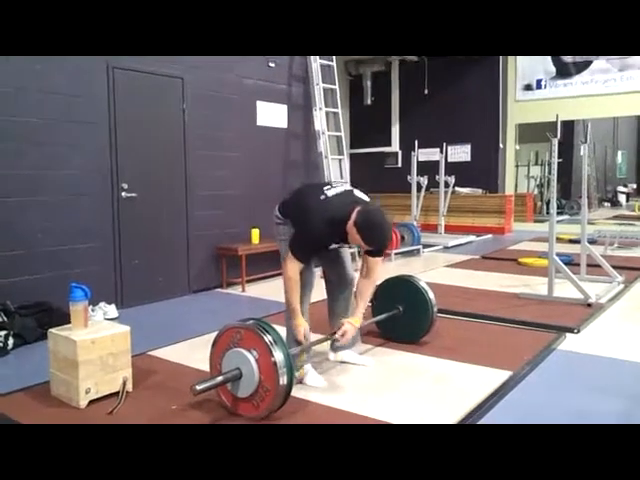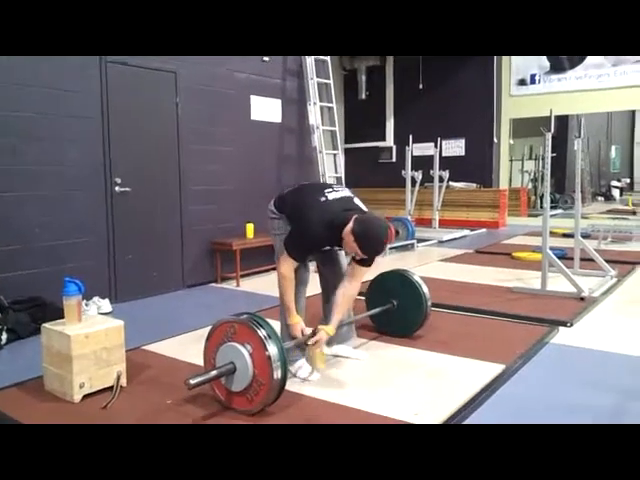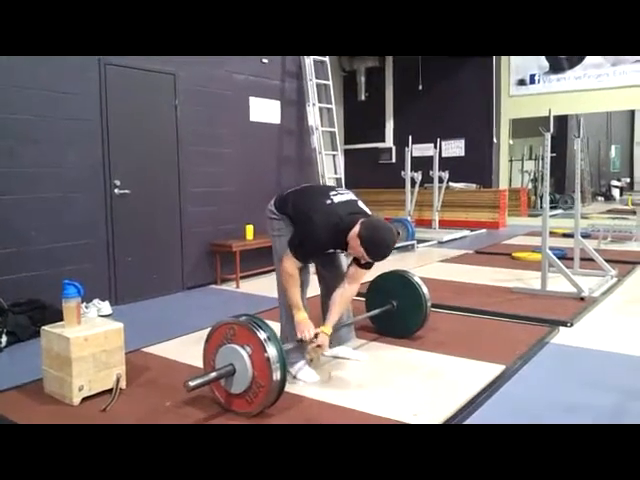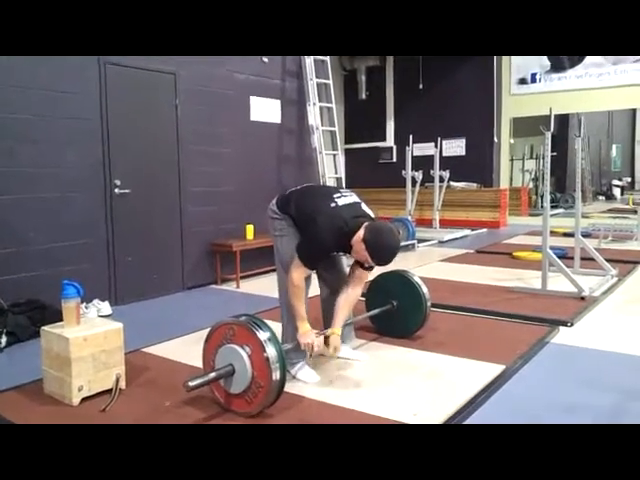
dt=0.3s
person 1, frame 1
left shoulder: (374, 226)
right shoulder: (317, 225)
left elbow: (370, 275)
right elbow: (291, 270)
left wrist: (355, 320)
right wrist: (297, 319)
right hip: (292, 221)
left knee: (345, 280)
right knee: (303, 285)
left ankle: (341, 348)
right ankle: (299, 362)
person 1, frame 2
left shoulder: (368, 232)
right shoulder: (314, 226)
left elbow: (352, 282)
right elbow: (285, 269)
left wrist: (329, 328)
right wrist: (292, 318)
right hip: (285, 216)
left knee: (337, 276)
right knee: (297, 280)
left ankle: (338, 341)
right ankle: (294, 356)
person 1, frame 3
left shoulder: (371, 237)
right shoulder: (320, 229)
left elbow: (349, 284)
right elbow: (288, 267)
left wrist: (327, 329)
right wrist: (300, 315)
right hip: (285, 217)
left knee: (336, 278)
right knee: (296, 282)
left ankle: (338, 342)
right ankle: (294, 358)
person 1, frame 4
left shoulder: (373, 238)
right shoulder: (326, 232)
left elbow: (354, 286)
right elbow: (296, 277)
left wrist: (336, 331)
right wrist: (304, 327)
left hip: (318, 211)
right hip: (286, 216)
left knee: (337, 278)
right knee: (297, 284)
left ankle: (339, 343)
right ankle: (294, 358)
